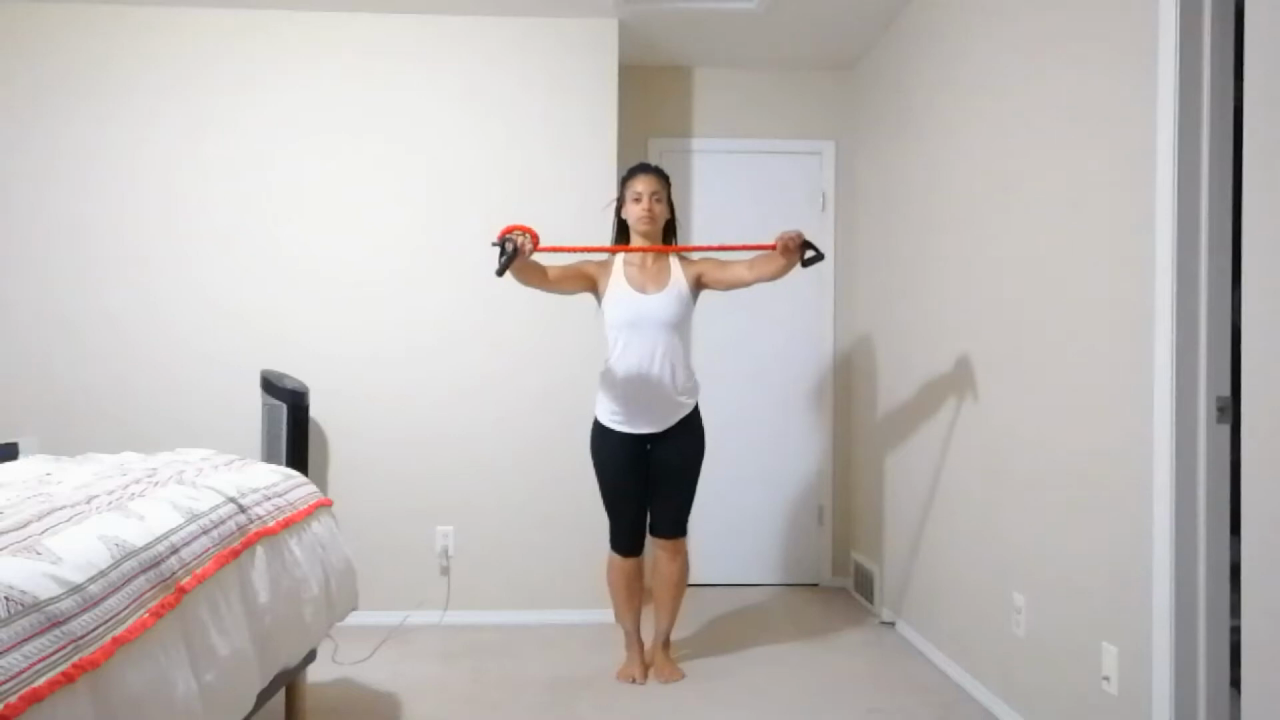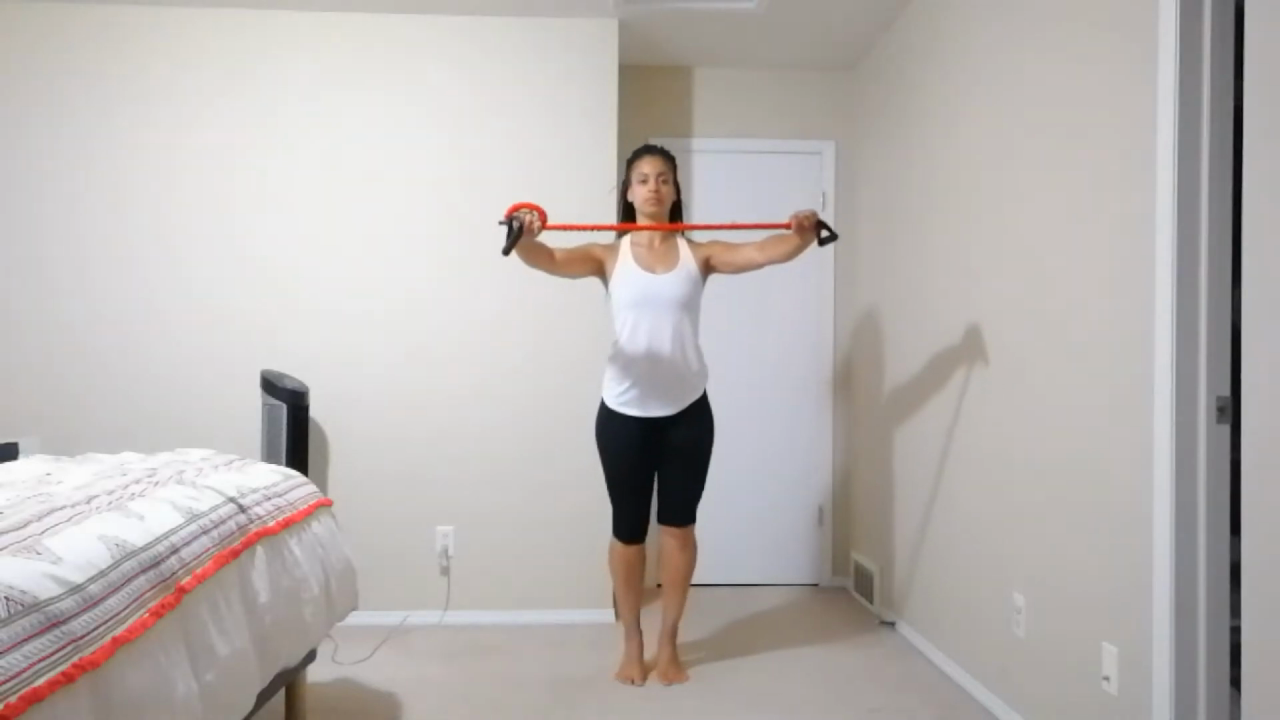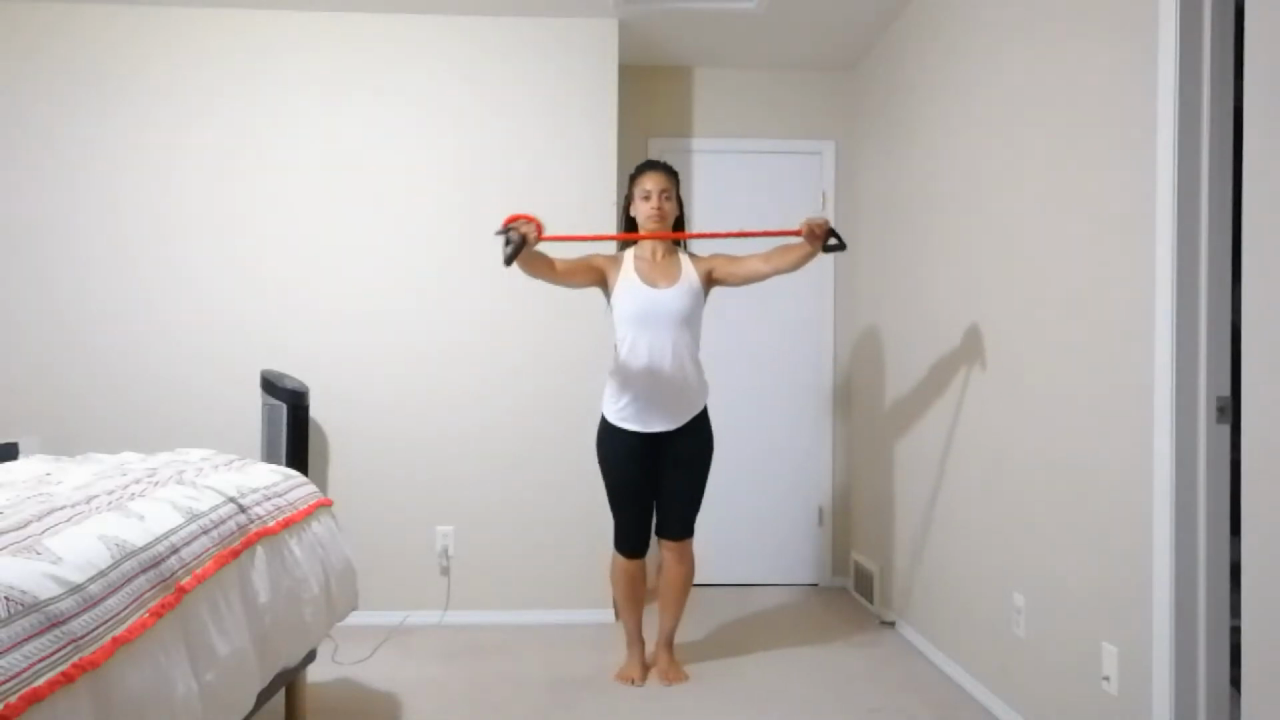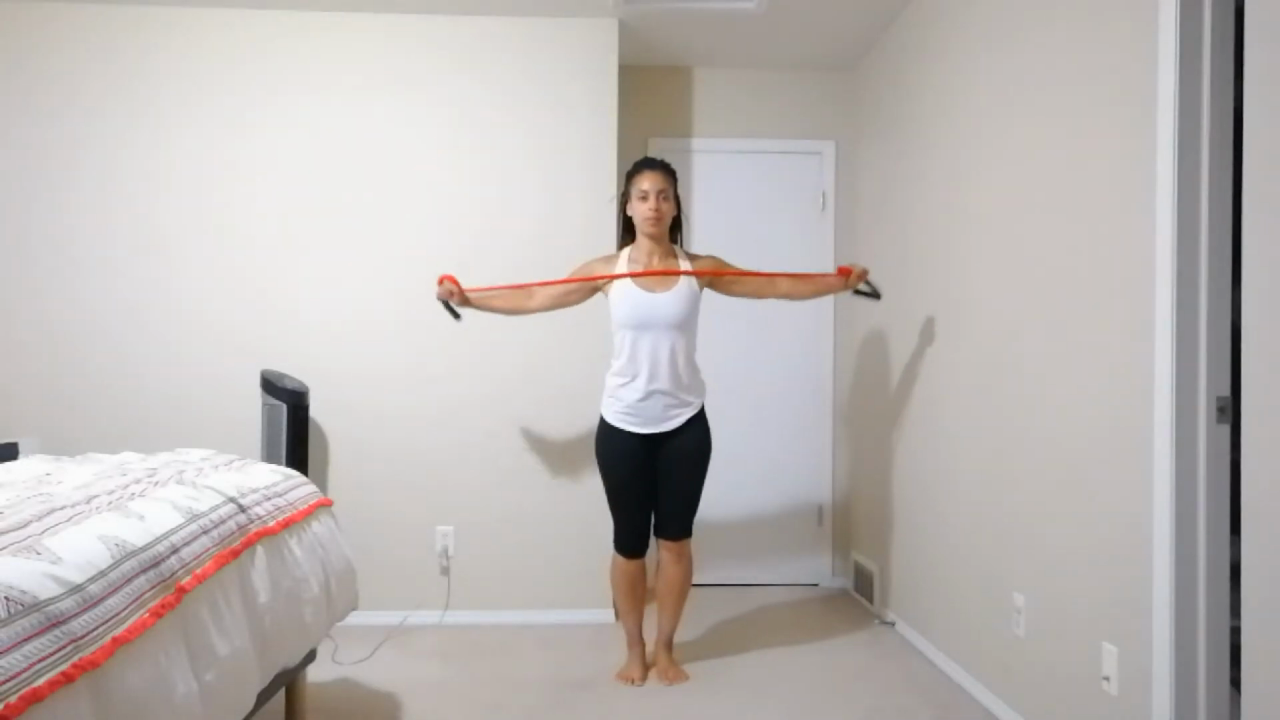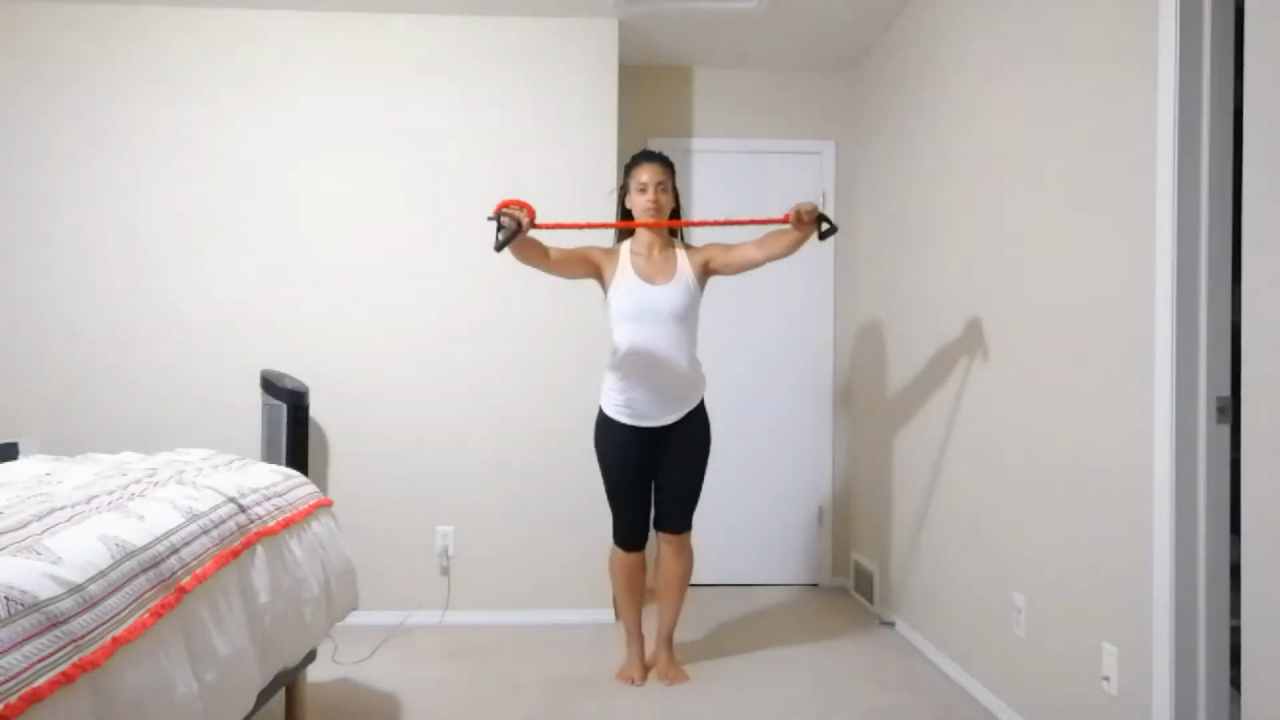
dt=1s
person 1, frame 1
left shoulder: (691, 271)
right shoulder: (601, 272)
left elbow: (752, 271)
right elbow: (544, 278)
left wrist: (788, 255)
right wrist: (518, 260)
left hip: (678, 426)
right hip: (617, 427)
left knee: (670, 538)
right knee: (625, 542)
left ankle: (661, 646)
right ankle: (632, 648)
person 1, frame 2
left shoulder: (699, 254)
right shoulder: (607, 255)
left elbow: (763, 252)
right elbow: (550, 260)
left wrist: (803, 235)
right wrist: (524, 239)
left hip: (686, 412)
right hip: (624, 412)
left knee: (678, 527)
right knee: (628, 529)
left ankle: (668, 645)
right ankle: (632, 645)
person 1, frame 3
left shoulder: (702, 269)
right shoulder: (610, 267)
left elbow: (769, 263)
right elbow: (549, 270)
left wrist: (810, 244)
right wrist: (524, 247)
left hip: (687, 426)
right hip: (624, 427)
left knee: (676, 540)
right knee: (629, 543)
left ankle: (665, 647)
right ankle: (633, 647)
person 1, frame 4
left shoulder: (699, 268)
right shoulder: (606, 270)
left elbow: (774, 286)
right elbow: (533, 298)
left wrist: (838, 284)
right wrist: (468, 299)
left hip: (684, 426)
right hip: (623, 427)
left knee: (675, 540)
right knee: (629, 543)
left ankle: (665, 648)
right ankle: (634, 649)
person 1, frame 5
left shoulder: (698, 259)
right shoulder: (606, 260)
left elbow: (764, 250)
right elbow: (542, 258)
left wrist: (802, 230)
right wrist: (517, 235)
left hip: (685, 418)
right hip: (622, 419)
left knee: (675, 534)
right knee: (628, 536)
left ankle: (665, 647)
right ankle: (633, 648)
